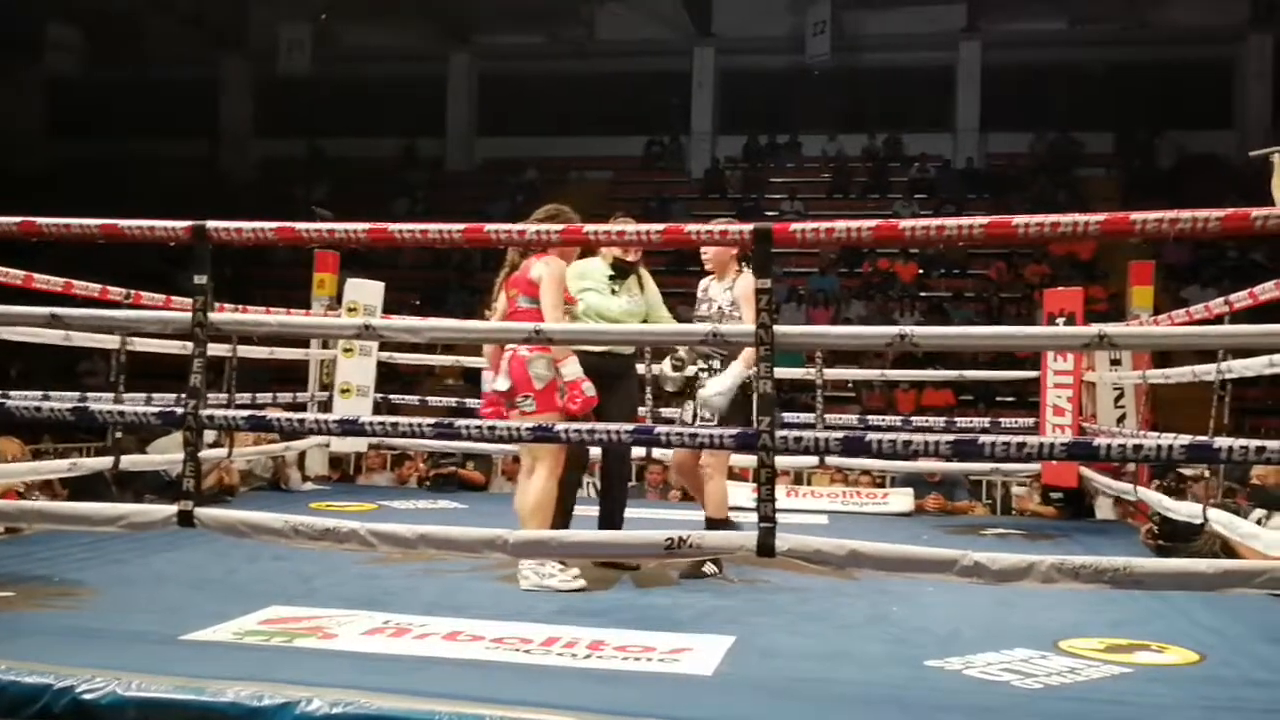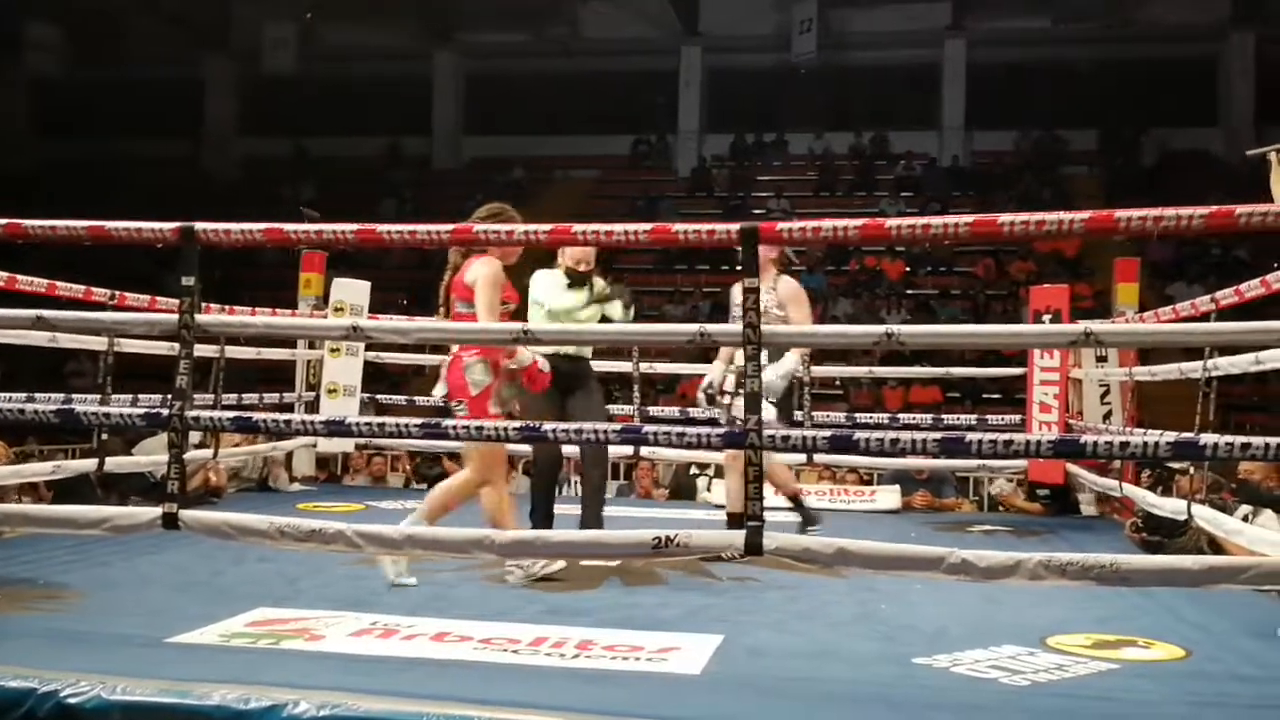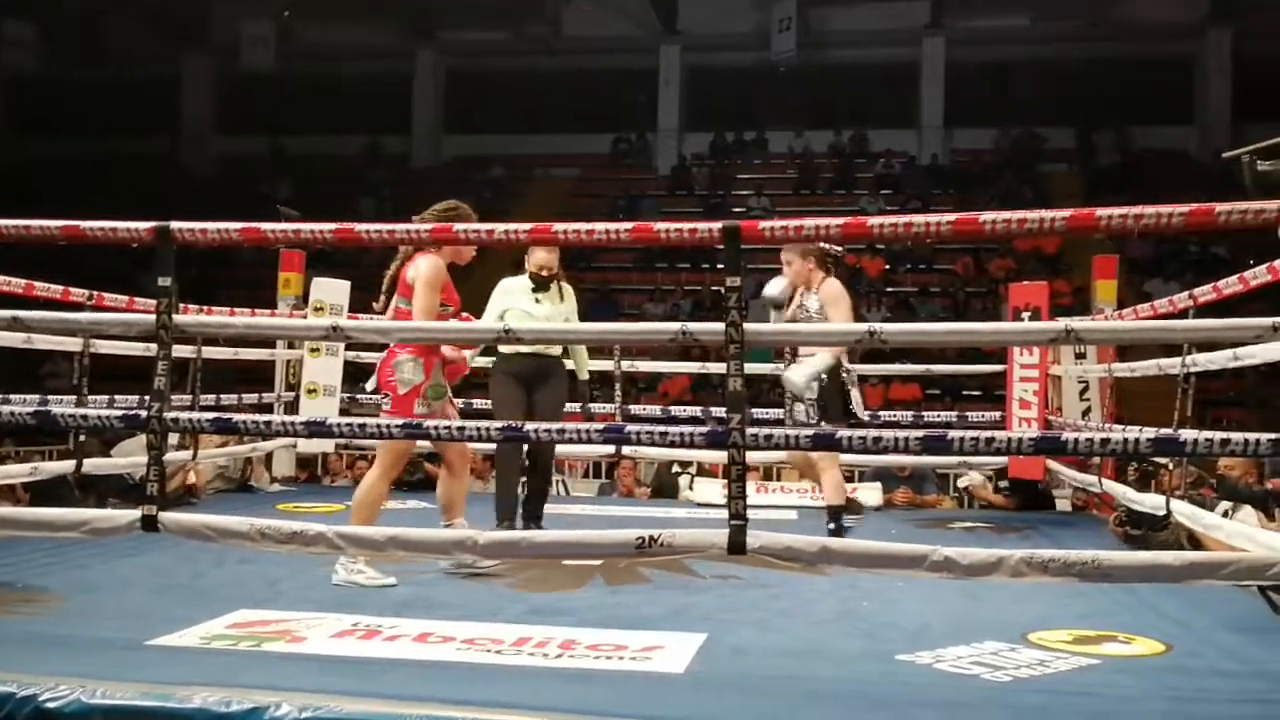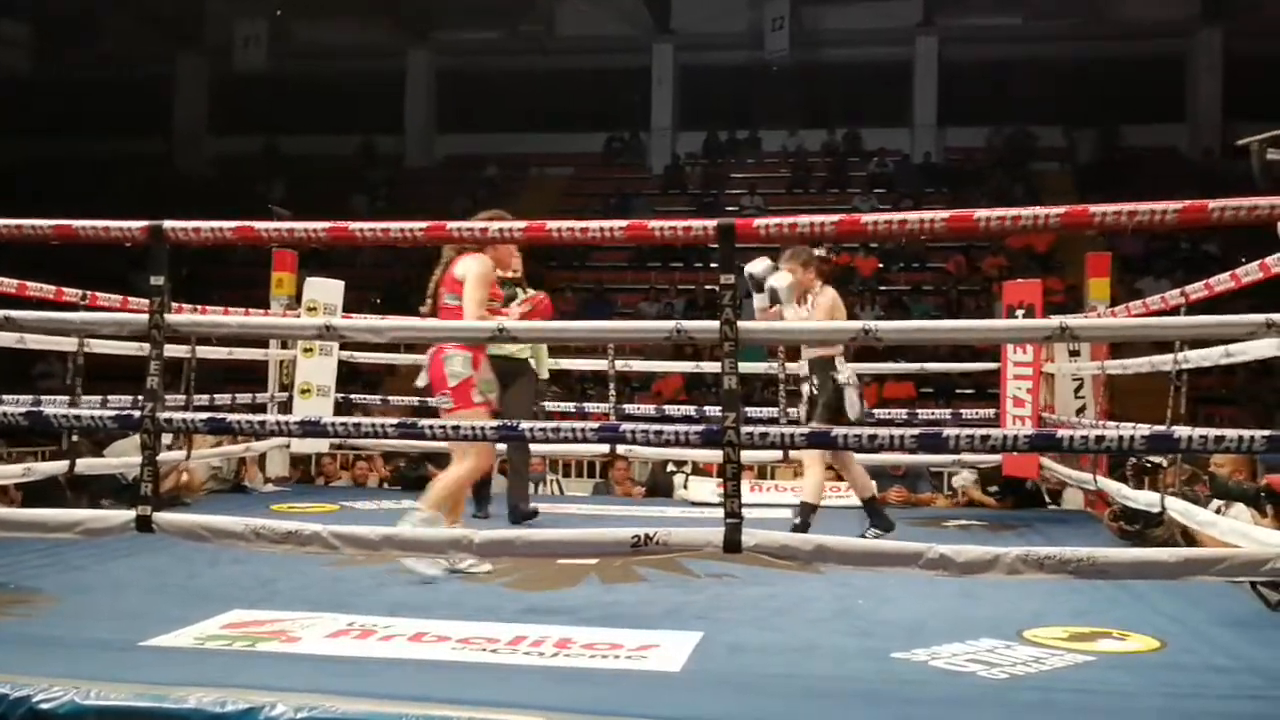
dt=0.5s
person 1, frame 1
left shoulder: (518, 269)
right shoulder: (552, 265)
right elbow: (553, 325)
left wrist: (491, 383)
right wrist: (574, 375)
left hip: (513, 367)
right hip: (536, 367)
left knee: (531, 467)
right knee: (549, 465)
left ankle: (535, 557)
right ankle: (536, 562)
person 1, frame 2
left shoulder: (467, 270)
right shoulder: (489, 266)
right elbow: (489, 329)
right wrist: (526, 360)
left hip: (471, 372)
right hip: (478, 372)
left knee: (495, 470)
right knee: (479, 471)
left ankle: (519, 558)
person 1, frame 3
left shoulder: (426, 264)
right shoulder: (431, 265)
left elbow: (390, 320)
left wrist: (443, 351)
right wrist: (454, 343)
left hip: (427, 374)
right hip: (411, 371)
left knee: (458, 455)
right knee: (388, 467)
right ankle: (349, 562)
person 1, frame 4
left shoulder: (466, 267)
right shoulder: (478, 263)
right elbow: (472, 322)
left wrist: (511, 313)
right wrist: (509, 320)
left hip: (461, 366)
right hip: (459, 364)
left knee: (465, 460)
right knee: (477, 458)
right ankle: (417, 526)
person 2, frame 1
left shoulder: (746, 285)
right shoulder: (705, 285)
left elbow: (754, 342)
left wrist: (728, 379)
right wrist: (679, 360)
left hip: (729, 385)
right hip: (703, 380)
left knee: (713, 464)
right knee: (682, 463)
left ankle: (712, 555)
right ankle: (722, 525)
person 2, frame 2
left shoulder: (787, 287)
right shoulder: (738, 289)
left wrist: (784, 367)
right wrist: (716, 372)
left hip: (771, 376)
right hip: (740, 376)
left knee: (760, 456)
right knee: (733, 459)
left ankle: (806, 515)
person 2, frame 3
left shoulder: (831, 288)
right shoulder: (800, 293)
left wrist: (813, 365)
right wrist: (778, 308)
left hip: (829, 378)
right hip: (805, 380)
left knee: (822, 459)
right knee: (800, 456)
left ankle: (835, 532)
right ankle: (844, 504)
person 2, frame 4
left shoulder: (826, 296)
right shoulder: (799, 297)
right elbow: (767, 321)
left wrist: (785, 299)
right wrist: (758, 290)
left hip: (831, 380)
right hip: (816, 381)
left knee: (811, 455)
right knee: (840, 457)
left ankle: (800, 529)
right ankle: (879, 519)
person 3, frame 1
left shoulder: (642, 279)
right shoulder: (581, 270)
left elbow: (661, 320)
left hip: (621, 372)
right hip: (581, 366)
left knee: (617, 458)
right knee: (573, 455)
person 3, frame 2
left shoulder: (597, 286)
right shoulder: (542, 280)
left elbow: (621, 316)
right elbow: (556, 305)
left wrist: (625, 303)
right wrist: (593, 299)
left hip: (580, 373)
left knee: (595, 448)
right knee: (548, 454)
left ankle: (592, 529)
right ankle: (541, 532)
person 3, frame 3
left shoulder: (565, 292)
right shoulder: (507, 288)
left wrist: (583, 378)
left hip: (550, 372)
right hip: (509, 369)
left knee: (543, 446)
right knee: (510, 441)
left ankle: (533, 518)
right ankle: (505, 519)
person 3, frame 4
left shoulder: (530, 297)
left elbow: (538, 340)
left wrist: (543, 376)
right wrist: (501, 306)
left hip: (519, 371)
left knee: (518, 437)
left ankle: (519, 504)
right ankle: (481, 501)
